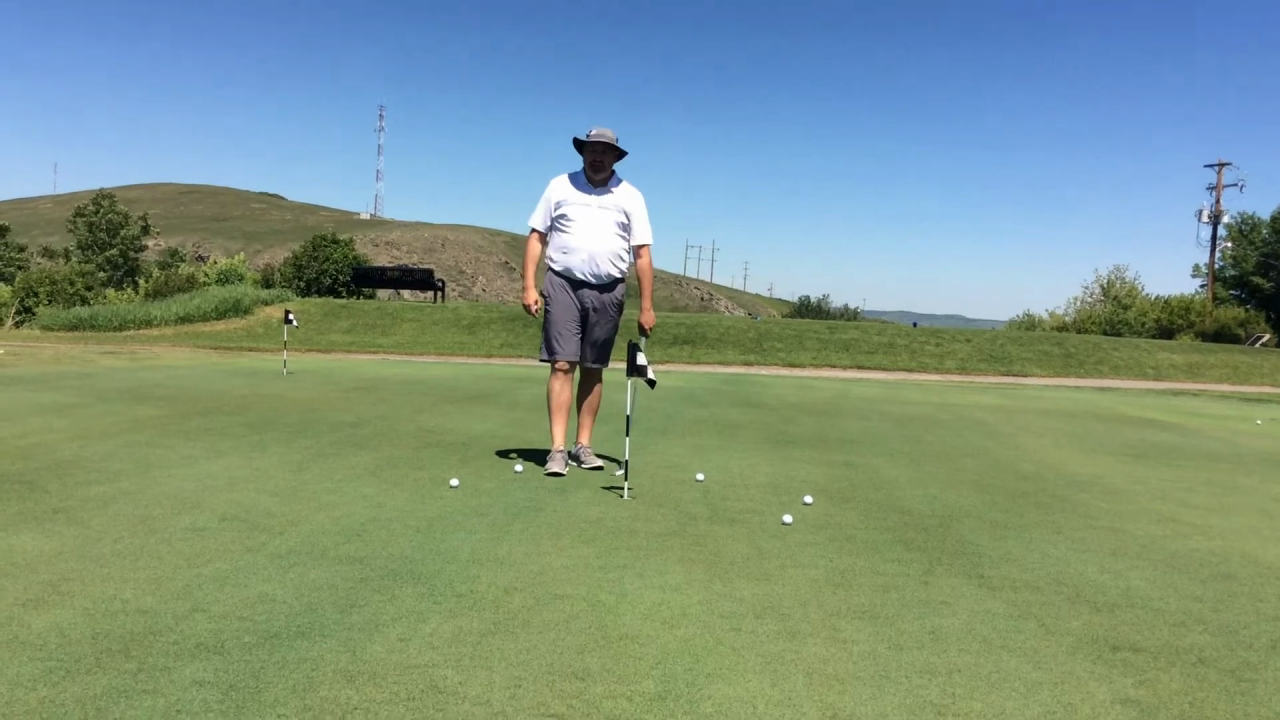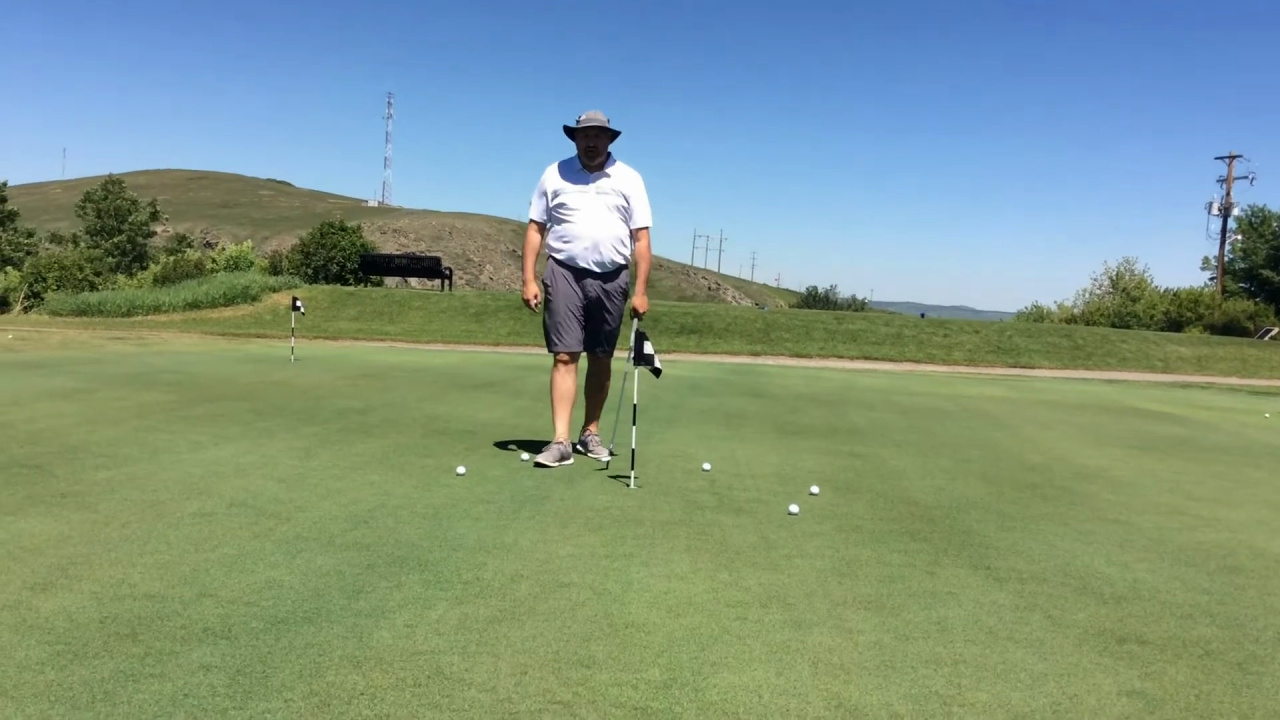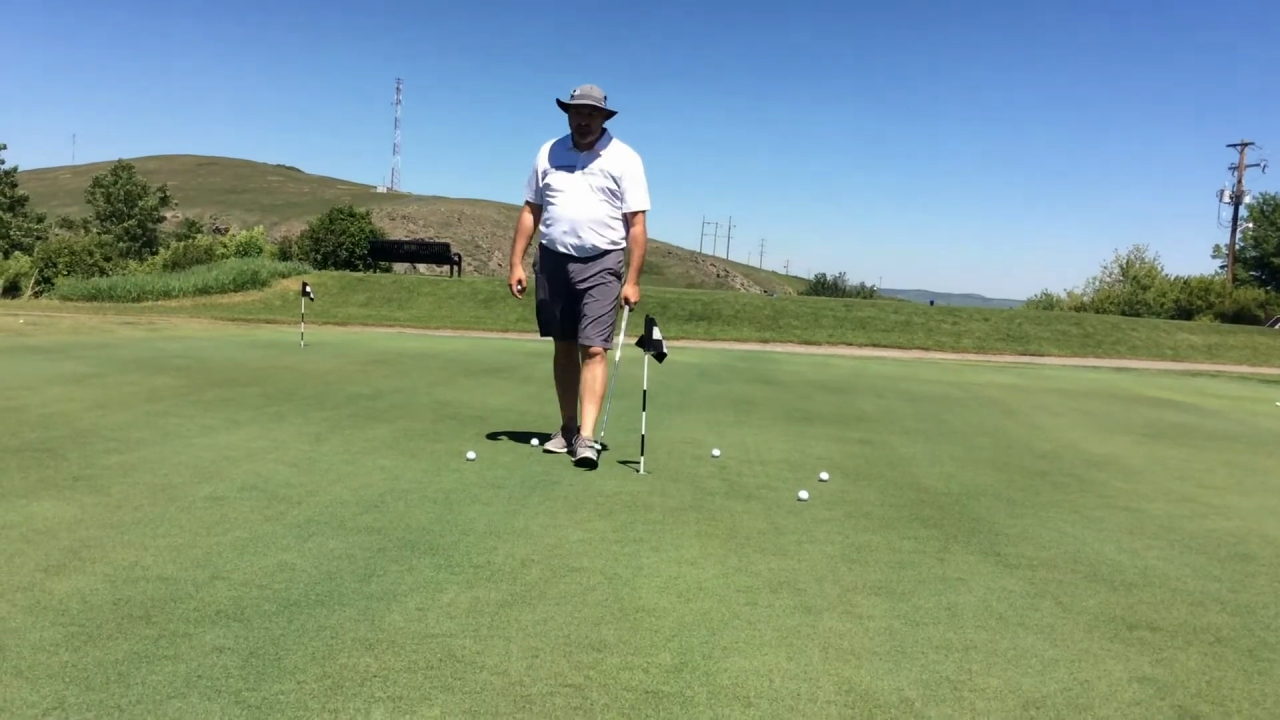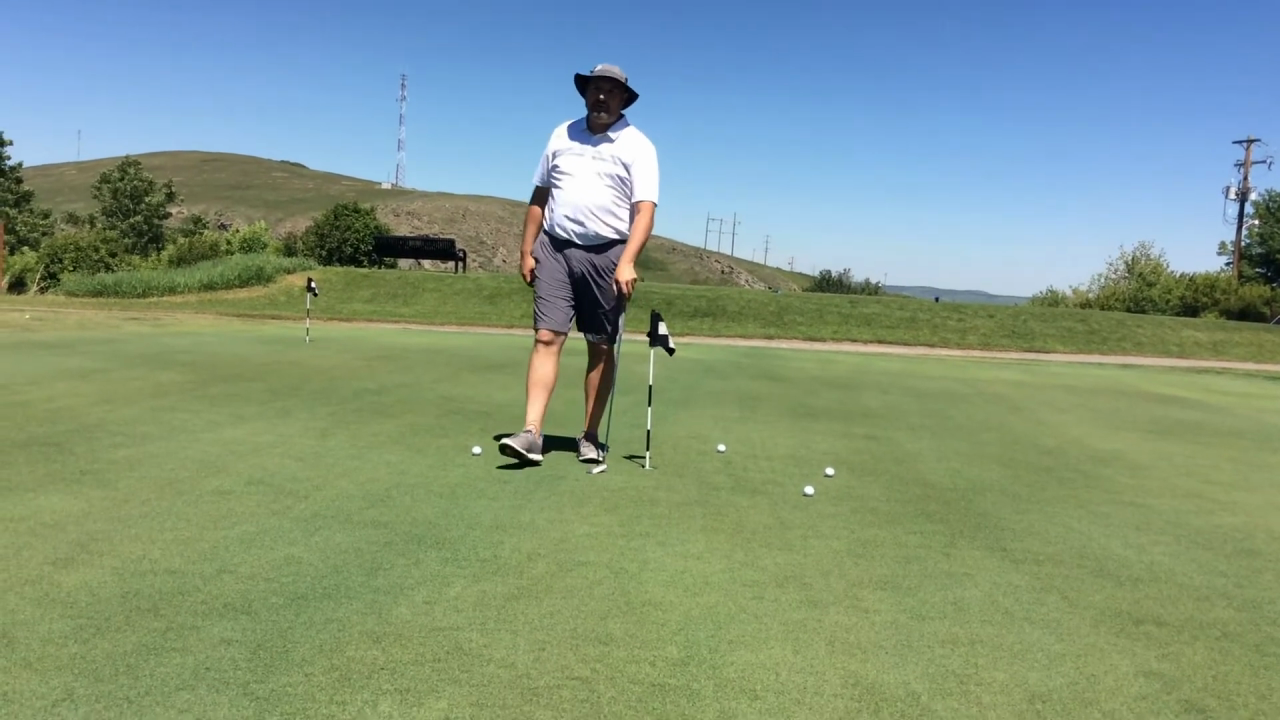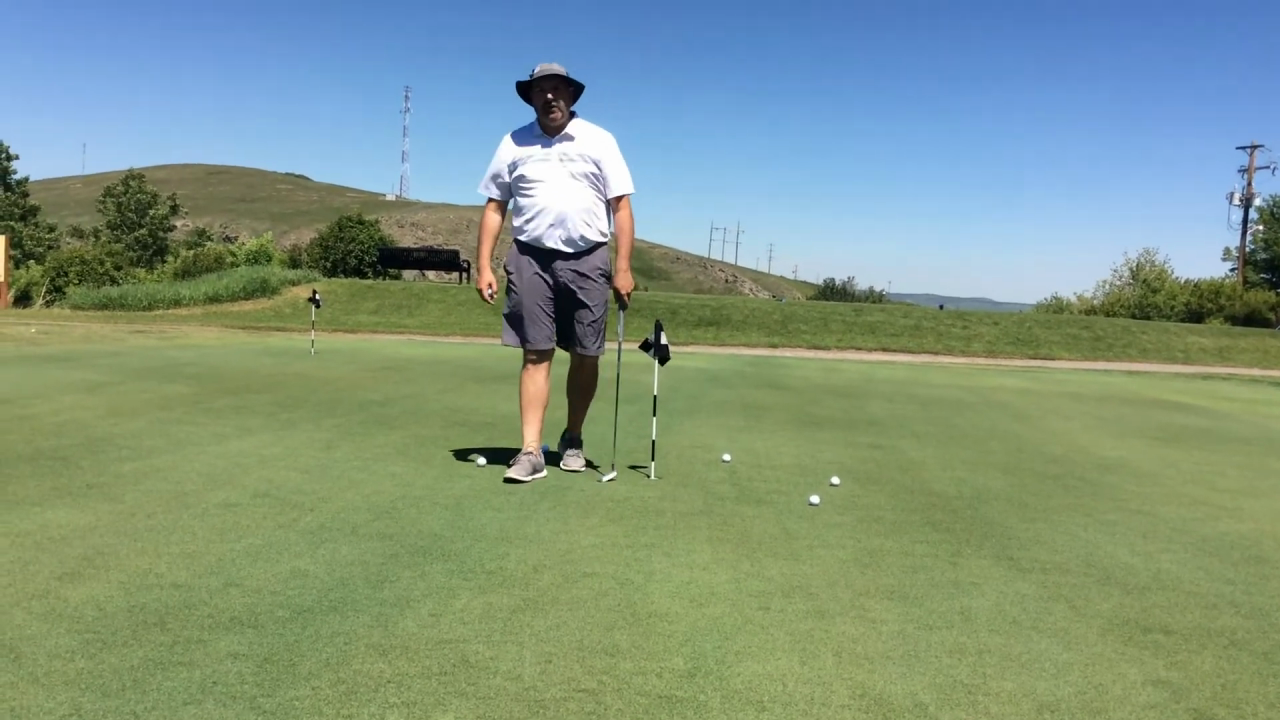
dt=1s
person 1, frame 1
left shoulder: (630, 197)
right shoulder: (559, 186)
left elbow: (642, 254)
right elbow: (536, 237)
left wrist: (646, 307)
right wrist: (529, 286)
left hip: (607, 292)
right hip: (563, 285)
left knee: (592, 370)
right knee: (562, 365)
left ankle: (582, 445)
right ankle: (558, 448)
person 1, frame 2
left shoulder: (629, 179)
right shoulder: (555, 174)
left elbow: (641, 238)
right elbow: (535, 228)
left wrist: (640, 290)
right wrist: (529, 279)
left hip: (612, 279)
right hip: (565, 274)
left knee: (600, 359)
right knee: (565, 357)
left ankle: (590, 433)
right ankle: (561, 441)
person 1, frame 3
left shoulder: (624, 159)
right shoulder: (549, 153)
left elbow: (636, 223)
right elbow: (531, 210)
left wrist: (632, 280)
right wrist: (516, 262)
left hip: (602, 265)
right hip: (554, 260)
left knee: (594, 350)
right knee: (564, 347)
left ankle: (586, 438)
right ankle: (568, 427)
person 1, frame 4
left shoulder: (638, 146)
right shoulder: (562, 136)
left elbow: (644, 209)
right elbow: (540, 197)
left wrist: (627, 261)
right wrist: (527, 251)
left hip: (606, 255)
right hip: (556, 249)
left knee: (601, 347)
right knee: (547, 338)
left ankle: (590, 434)
right ankle: (531, 433)
person 1, frame 5
left shoulder: (600, 141)
right shoulder: (513, 144)
left elbow: (621, 206)
right elbow: (495, 207)
left wrist: (623, 267)
right wrist: (484, 266)
left hip: (588, 261)
right hip: (532, 260)
left knee: (585, 357)
right knee: (535, 355)
left ankle: (572, 440)
right ankle: (531, 452)
